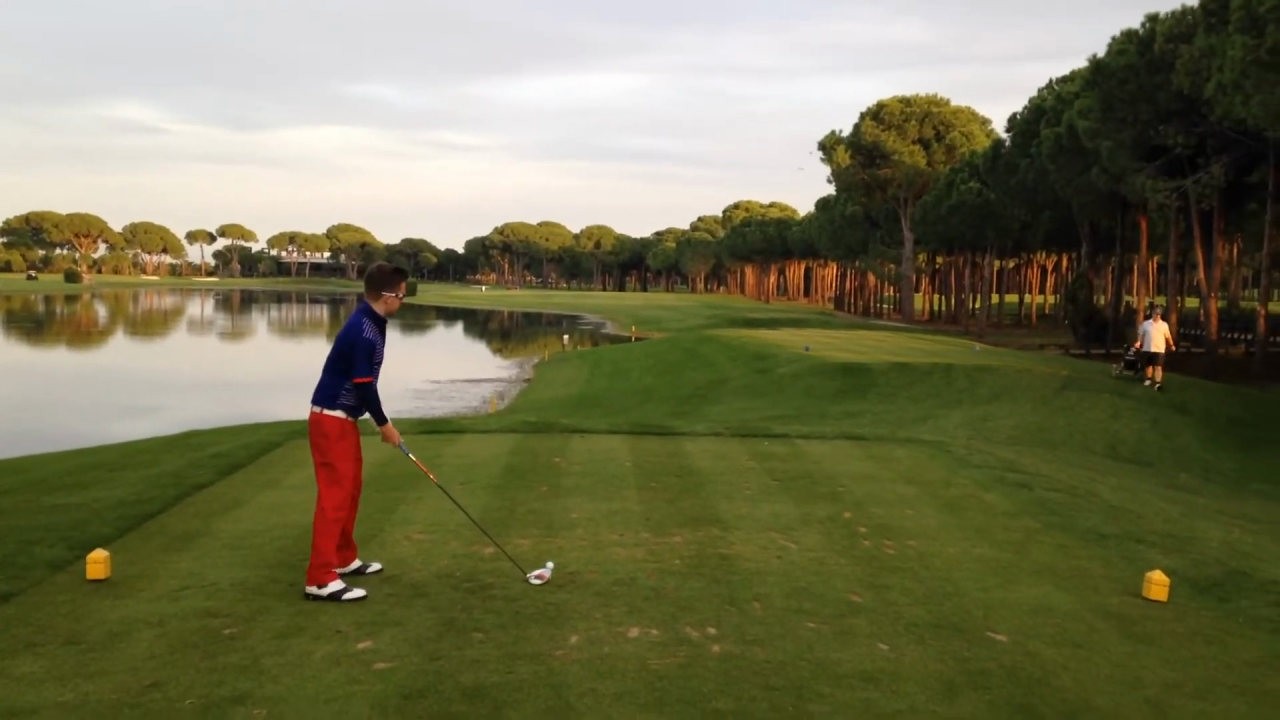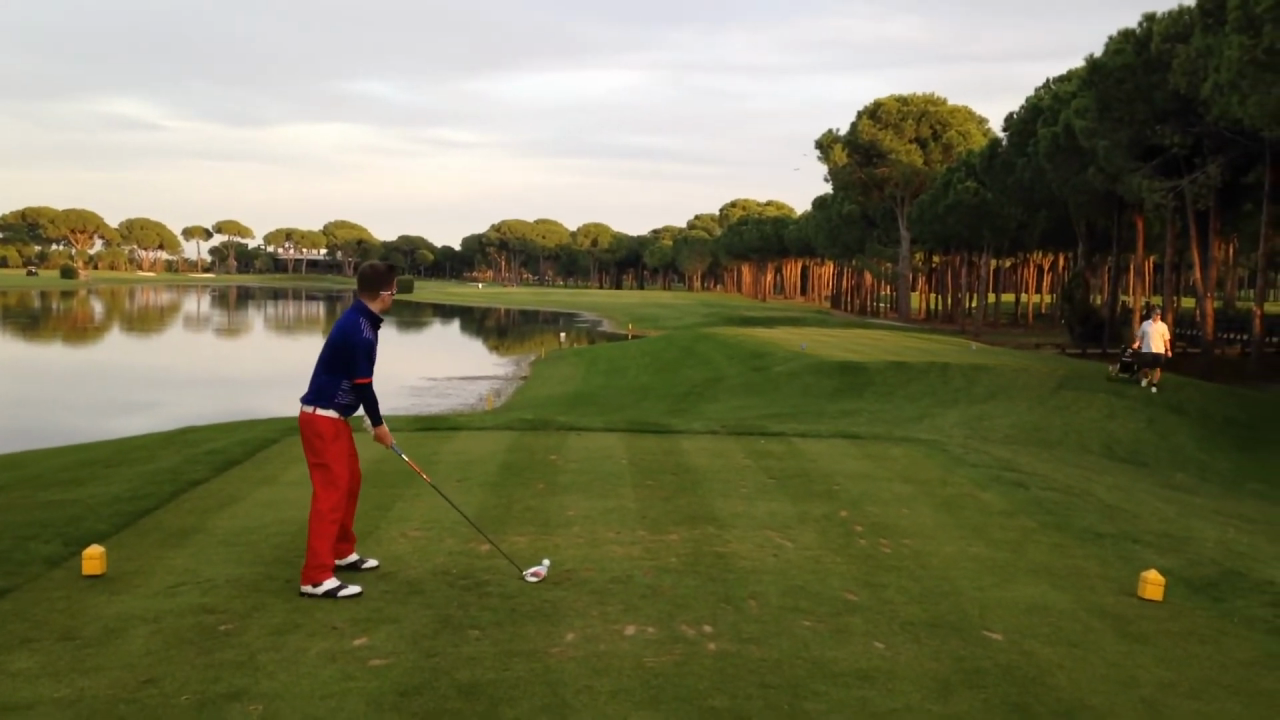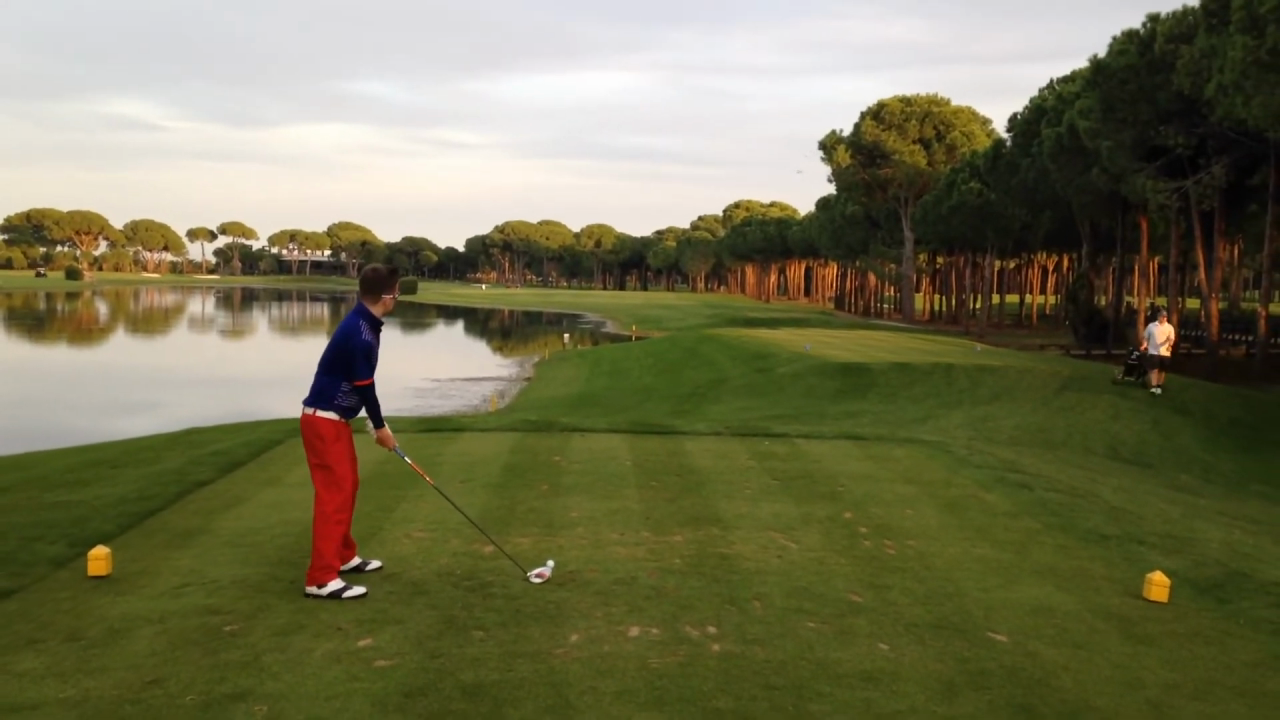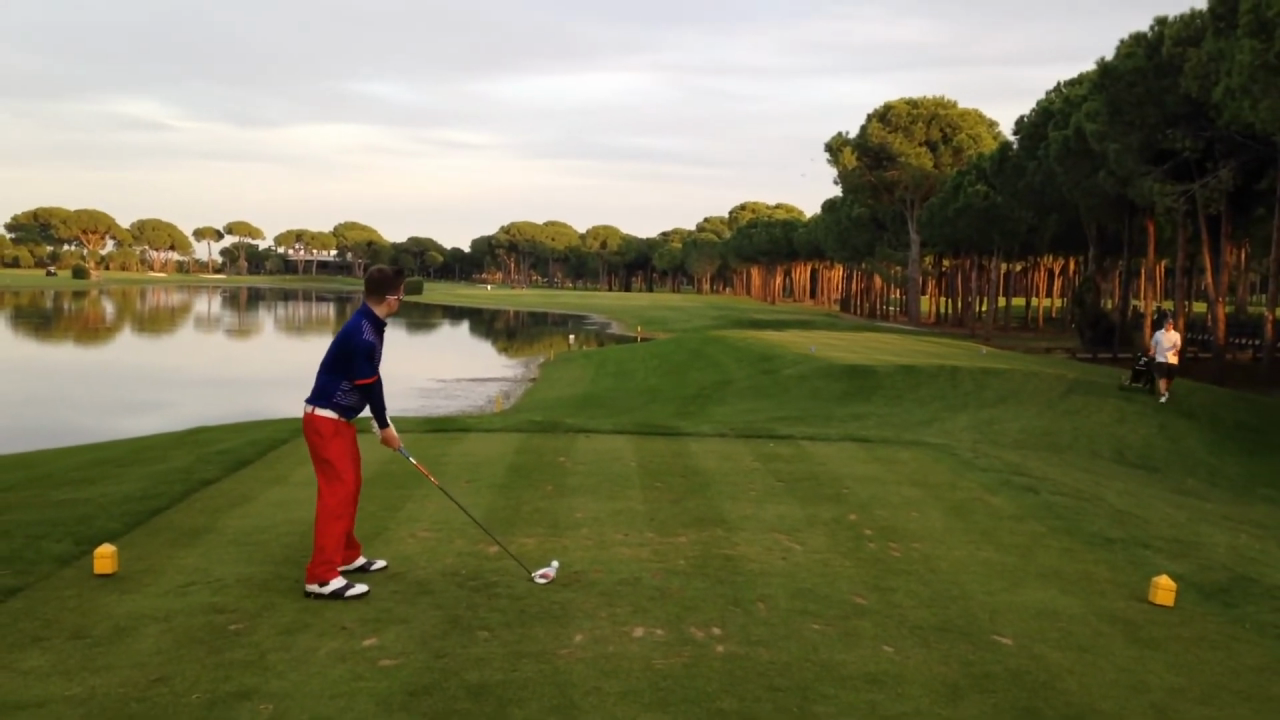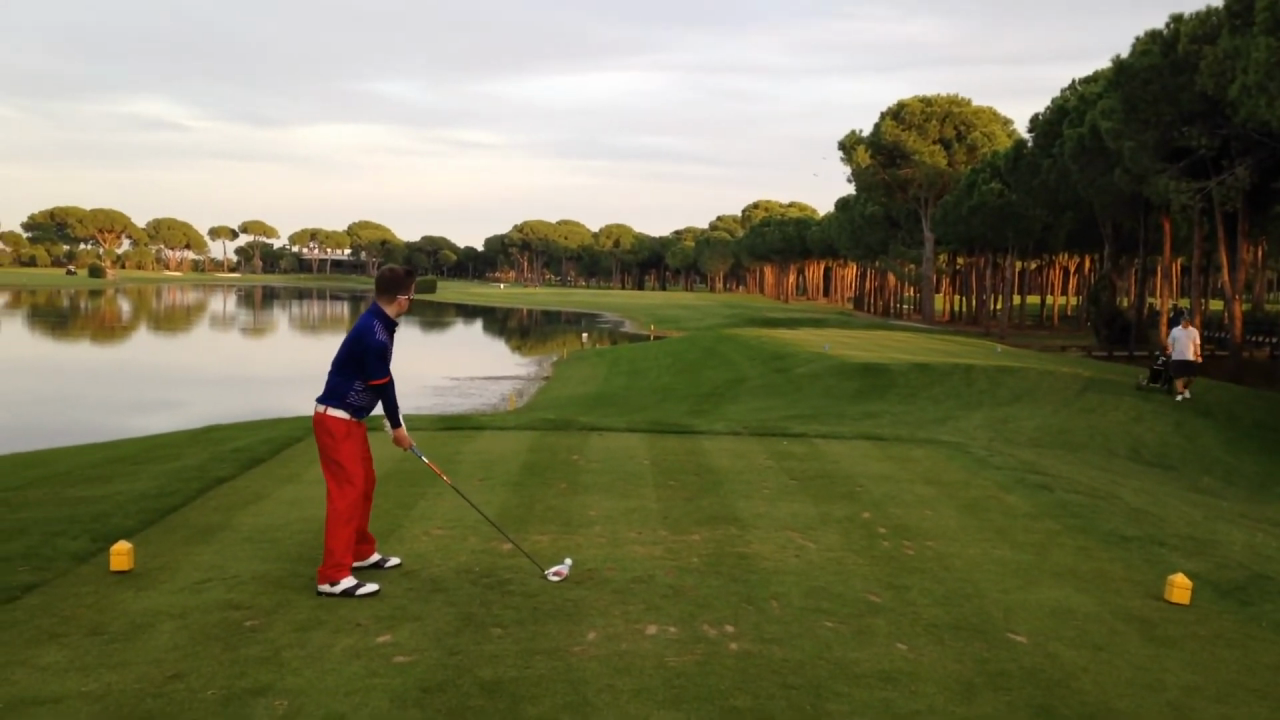
dt=0.2s
person 1, frame 1
left shoulder: (369, 322)
right shoulder: (364, 333)
right elbow: (363, 386)
left wrist: (380, 419)
right wrist: (384, 424)
left hip: (341, 417)
right hip: (331, 419)
left knee: (350, 488)
right knee: (335, 494)
left ankle: (343, 558)
right ankle: (320, 579)
person 1, frame 2
left shoulder: (358, 319)
right shoulder: (361, 333)
right elbow: (363, 385)
left wrist: (373, 420)
right wrist: (379, 425)
left hip: (332, 416)
right hip: (323, 418)
left knee: (349, 482)
right knee: (331, 492)
left ankle: (341, 551)
right ankle: (316, 577)
person 1, frame 3
left shoulder: (362, 324)
right shoulder: (361, 336)
left elbow: (363, 383)
right elbow: (364, 387)
left wrist: (377, 423)
right wrist: (380, 428)
left hip: (335, 418)
right hip: (324, 420)
left knee: (347, 487)
right knee: (334, 494)
left ankle: (343, 556)
right ankle: (322, 578)
person 1, frame 4
left shoulder: (369, 325)
right shoulder: (362, 335)
left elbow: (372, 379)
right elbow: (368, 385)
left wrist: (384, 421)
right wrist: (385, 428)
left hip: (340, 417)
right hip: (326, 419)
left knee: (351, 486)
right knee: (337, 490)
left ankle: (347, 556)
right ankle: (322, 576)
person 1, frame 5
left shoulder: (379, 324)
right shoulder: (374, 335)
left elbow: (384, 380)
right elbow: (382, 385)
left wrist: (396, 422)
right wrist: (397, 428)
left hip: (350, 418)
right hip: (336, 419)
left knee: (364, 483)
right knee: (347, 491)
left ankle: (361, 552)
right ankle: (333, 576)
